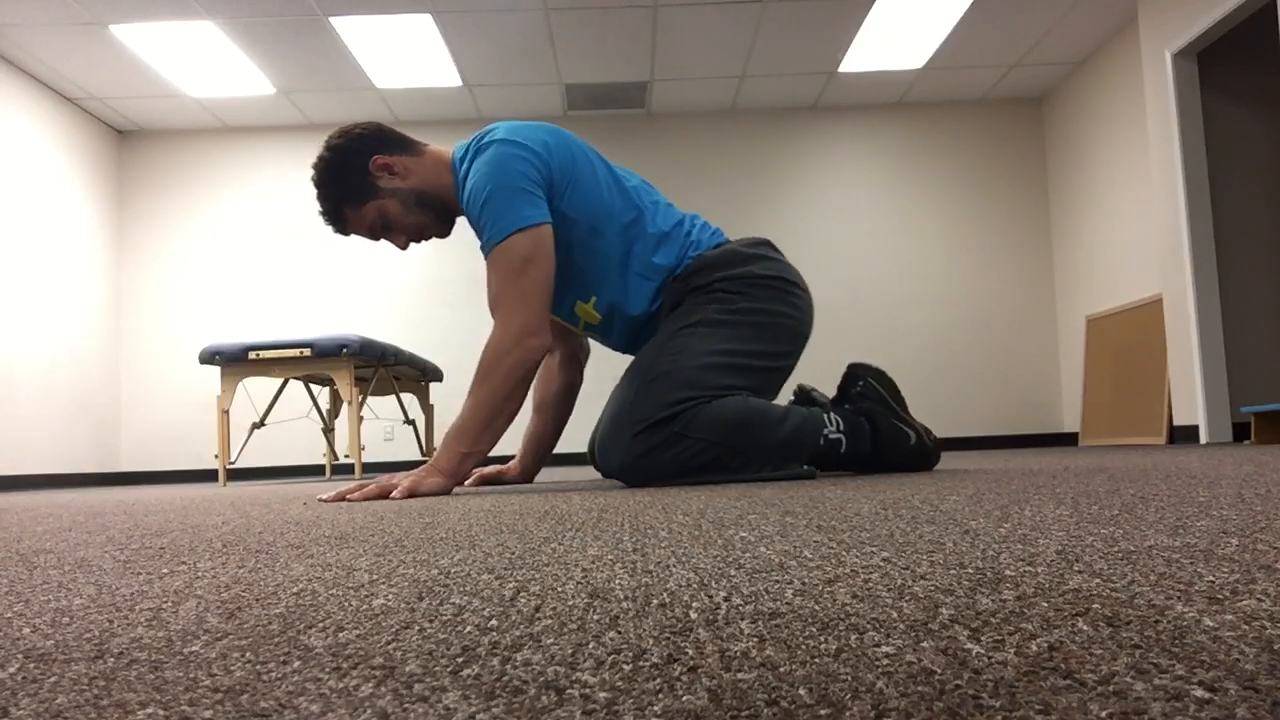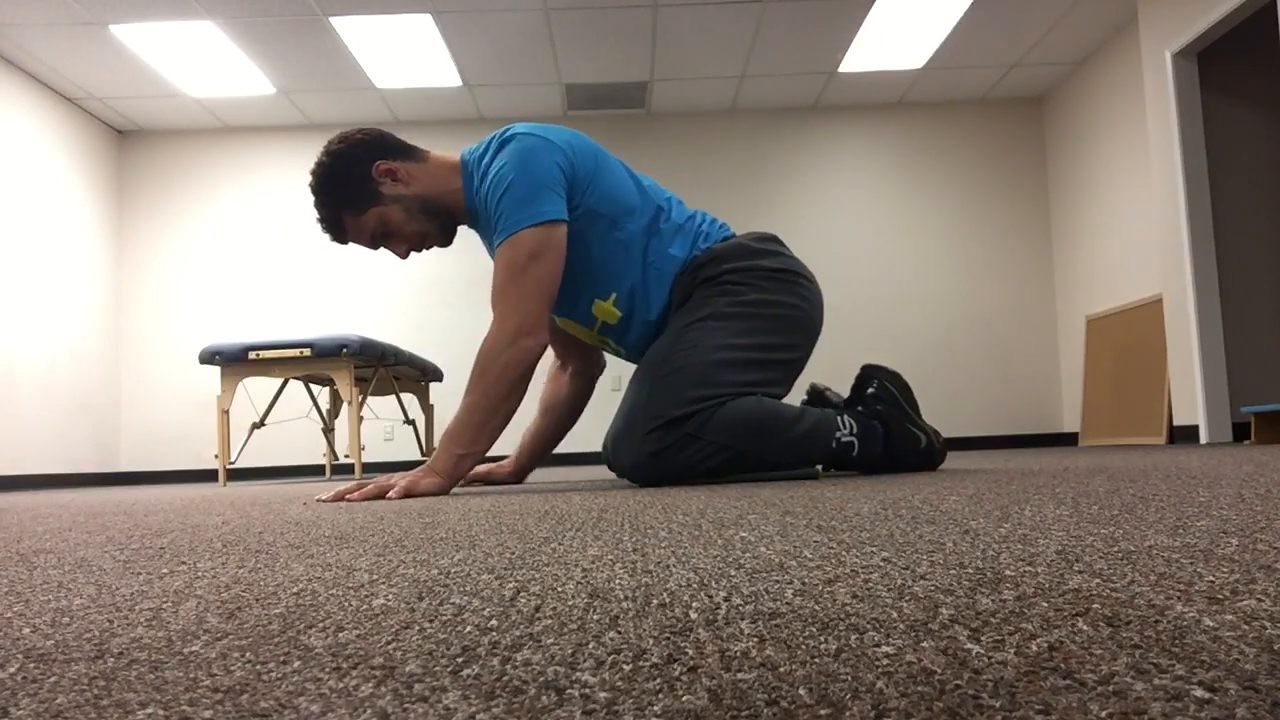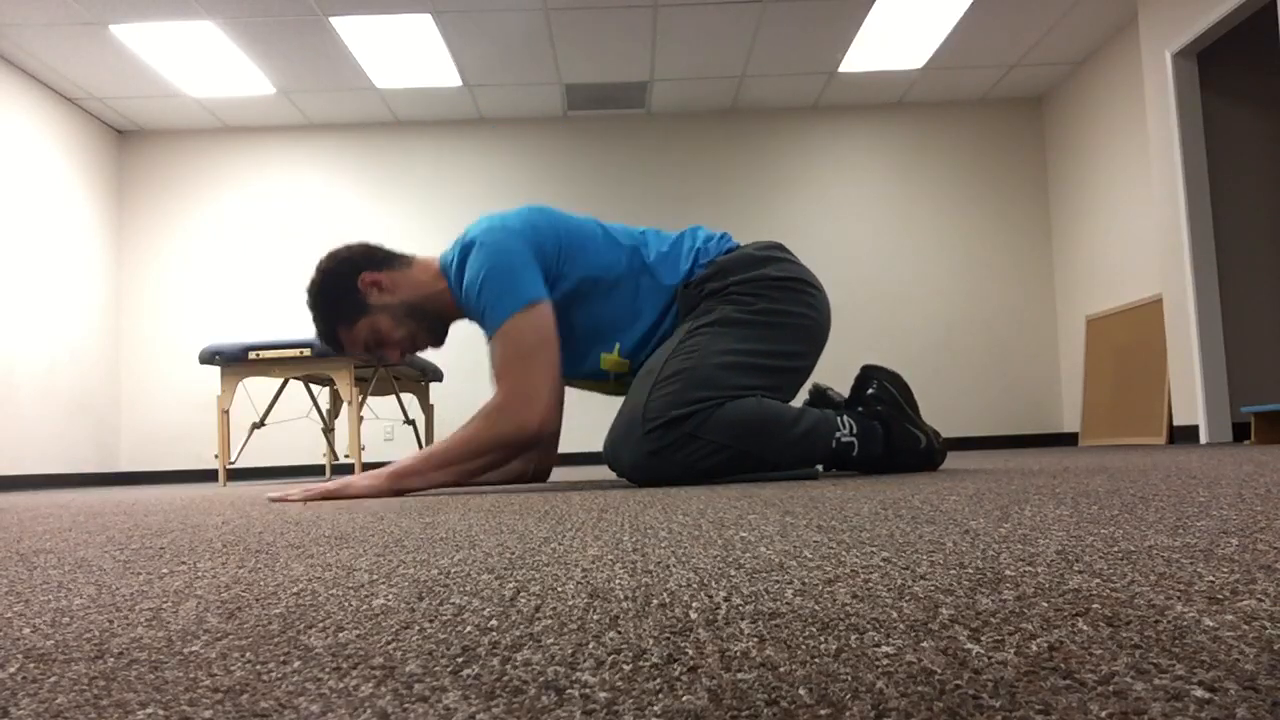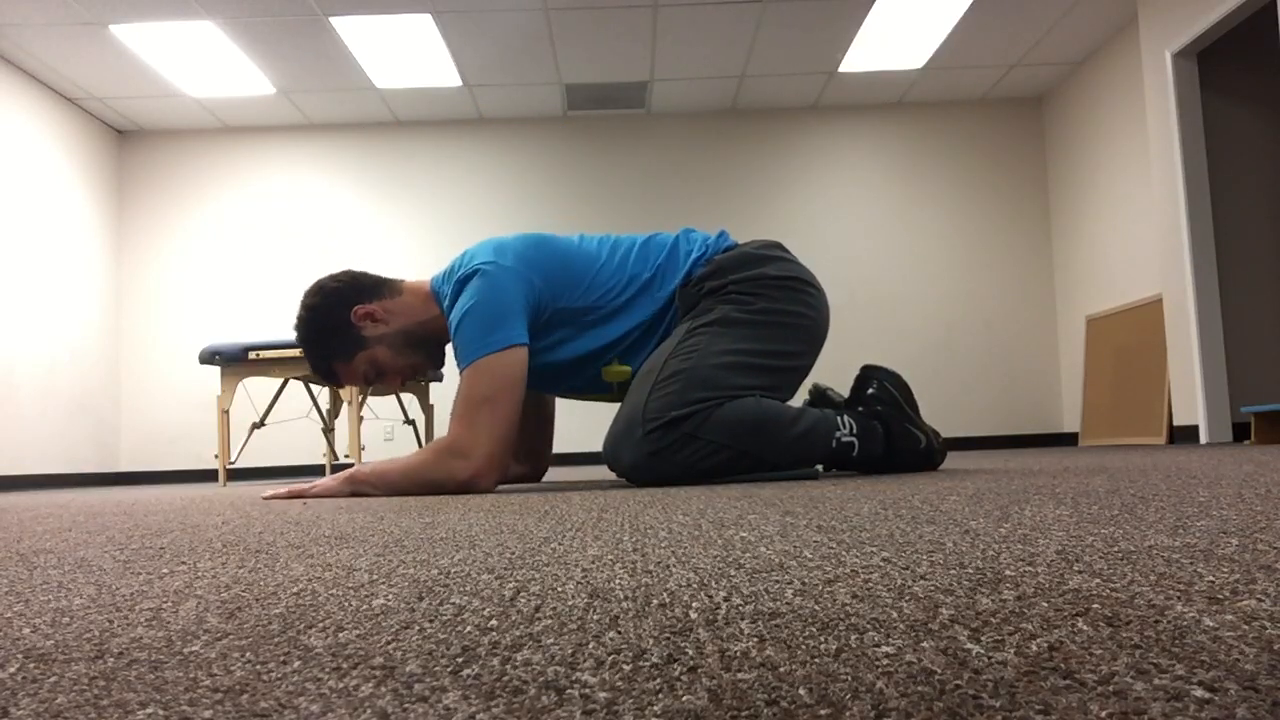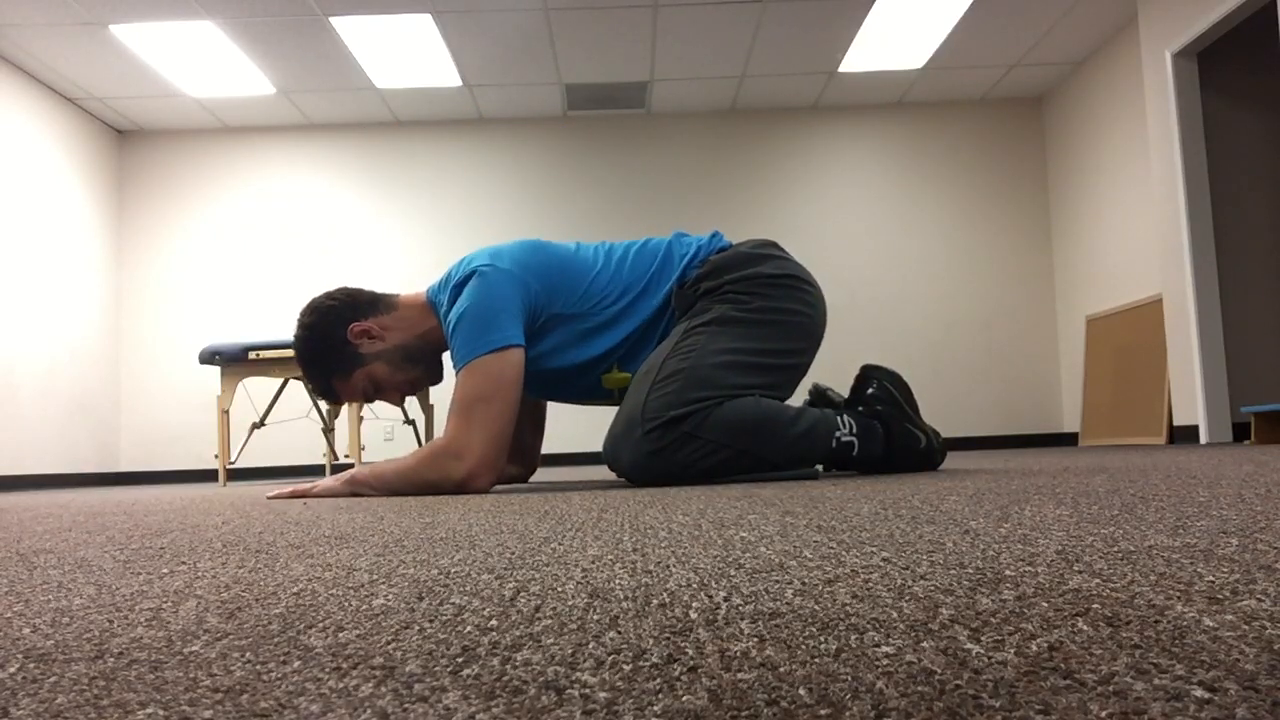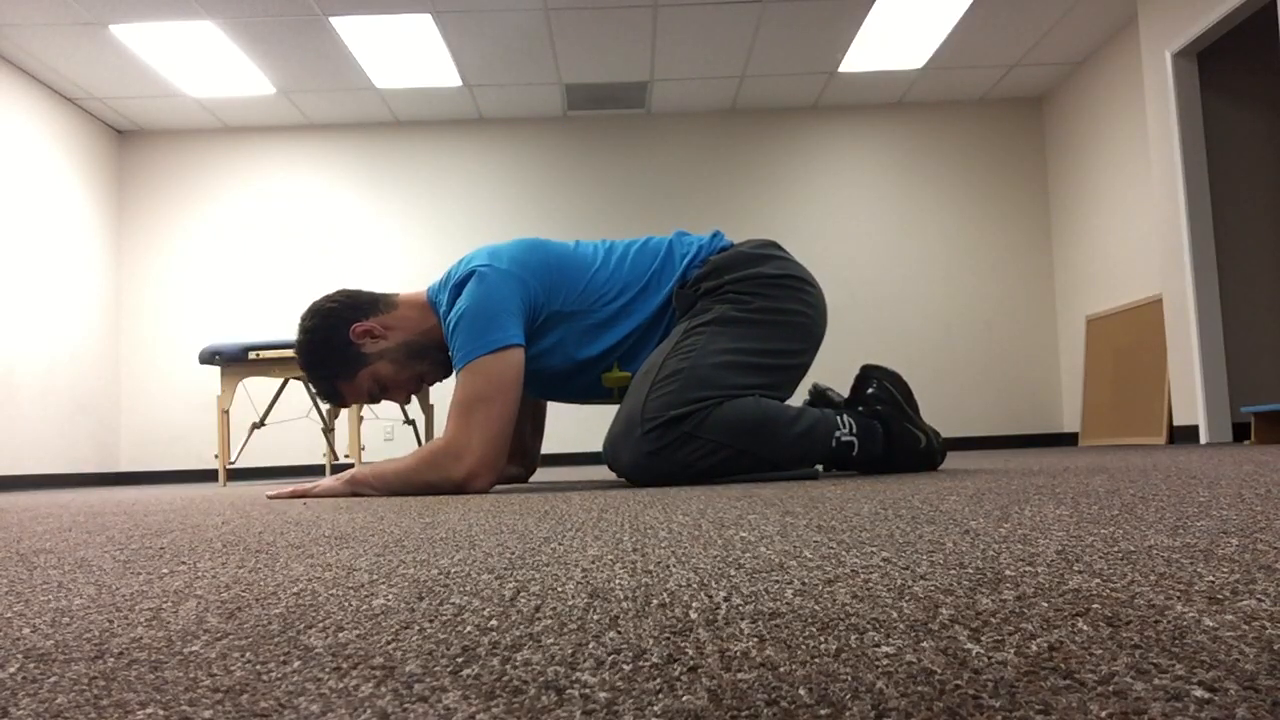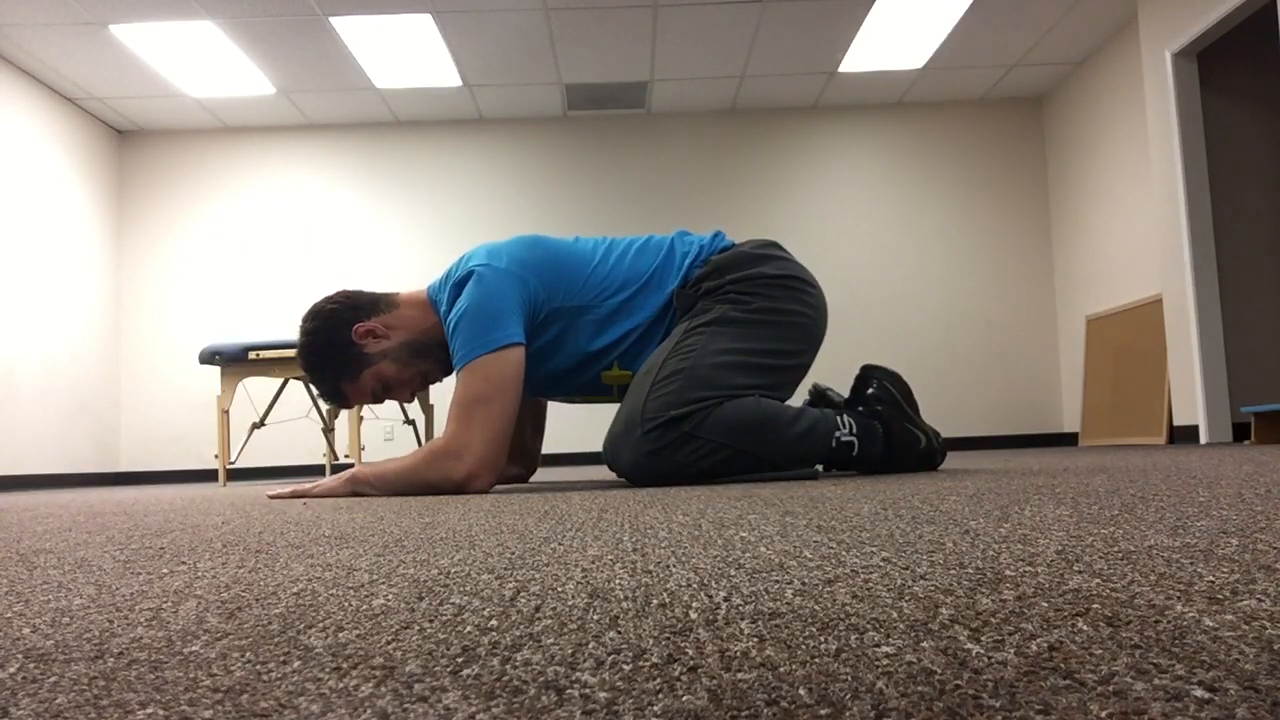
dt=0.7s
person 1, frame 1
left shoulder: (497, 162)
right shoulder: (495, 183)
left elbow: (523, 336)
right elbow: (564, 347)
left wrist: (446, 466)
right wrist: (526, 464)
left hip: (738, 292)
right hip: (729, 299)
left knee: (636, 445)
right knee: (622, 450)
left ankle: (852, 429)
right ankle: (836, 421)
person 1, frame 2
left shoulder: (516, 160)
right shoulder: (498, 210)
left elbow: (520, 337)
right elbow: (577, 361)
left wrist: (442, 468)
right wrist: (519, 465)
left hip: (751, 290)
right hip: (712, 306)
left knee: (651, 446)
right knee: (639, 452)
left ankle: (864, 430)
right ankle: (838, 420)
person 1, frame 3
left shoulder: (490, 255)
right shoulder: (496, 298)
left elbow: (529, 417)
right elbow: (531, 454)
left wrist: (394, 476)
right wrist: (403, 478)
left hip: (759, 293)
right hip: (740, 305)
left knee: (651, 446)
right knee: (636, 453)
left ankle: (863, 432)
right ankle: (844, 414)
person 1, frame 4
left shoulder: (483, 288)
right shoulder: (494, 299)
left elbow: (473, 462)
right elbow: (526, 460)
left wrist: (350, 479)
right wrist: (378, 478)
left hip: (757, 292)
right hip: (745, 299)
left knee: (649, 446)
right knee: (633, 455)
left ankle: (864, 431)
right ankle: (834, 413)
person 1, frame 5
left shoulder: (479, 293)
right shoulder: (489, 310)
left elbow: (471, 464)
right elbow: (516, 460)
left wrist: (351, 479)
right wrist: (378, 473)
left hip: (755, 291)
right hip: (744, 298)
left knee: (647, 445)
right knee: (638, 451)
left ankle: (865, 430)
right ankle: (833, 415)
person 1, frame 6
left shoulder: (481, 293)
right shoulder: (492, 314)
left elbow: (470, 464)
right elbow: (516, 460)
left wrist: (351, 480)
right wrist: (382, 475)
left hip: (756, 290)
right hip: (745, 297)
left knee: (645, 446)
right knee: (642, 452)
left ankle: (865, 430)
right ankle: (837, 416)
person 1, frame 7
left shoulder: (480, 291)
right shoulder: (493, 310)
left elbow: (471, 464)
right elbow: (516, 460)
left wrist: (352, 479)
right wrist: (380, 472)
left hip: (756, 291)
right hip: (743, 298)
left knee: (645, 446)
right knee: (641, 451)
left ankle: (864, 430)
right ankle: (828, 417)
